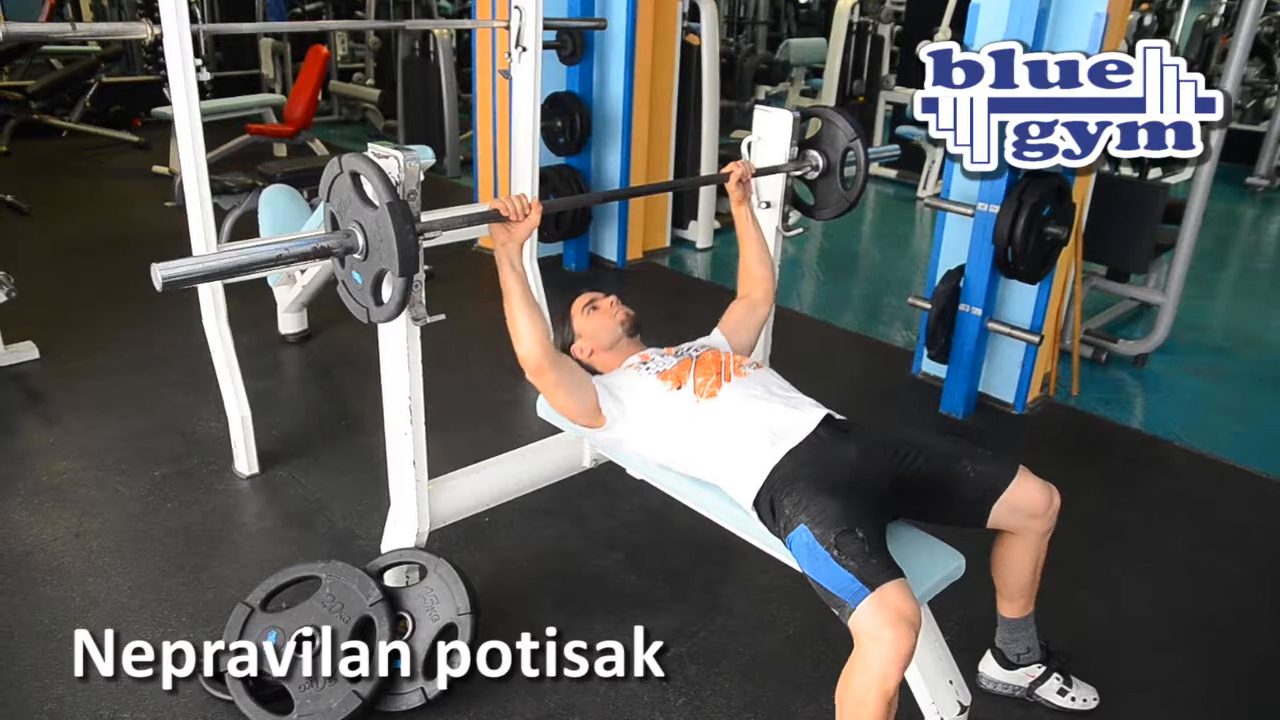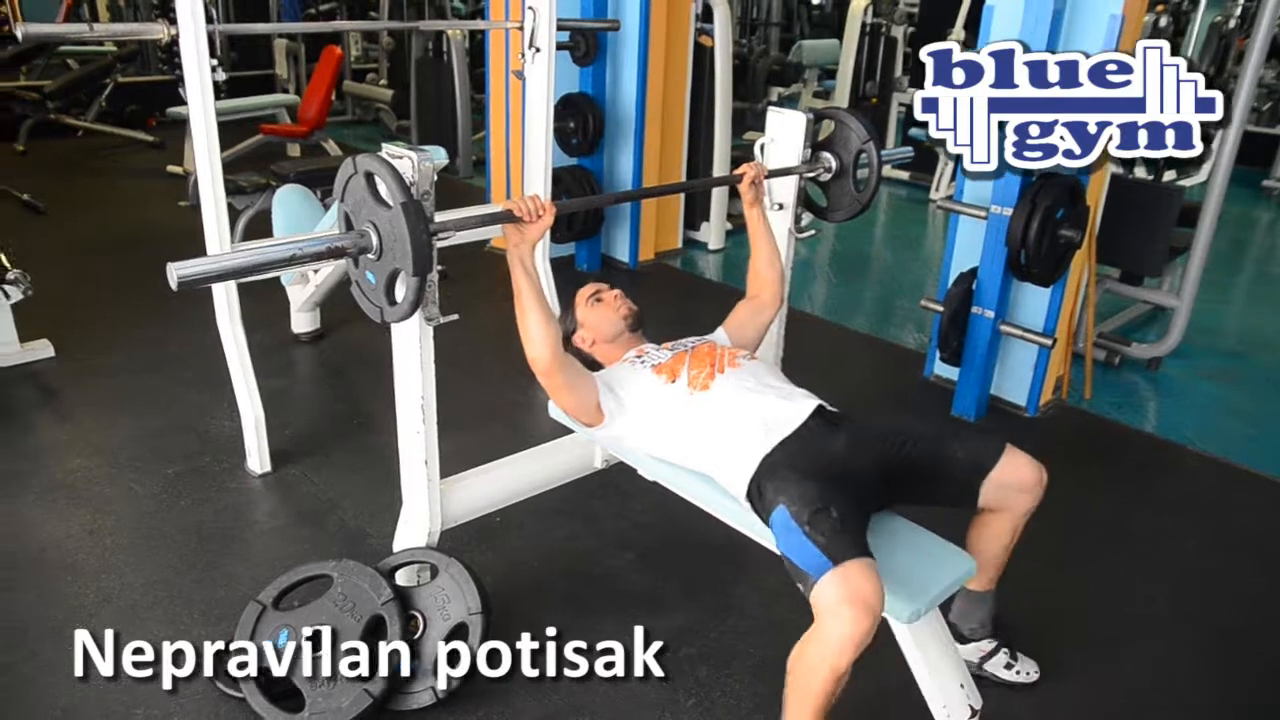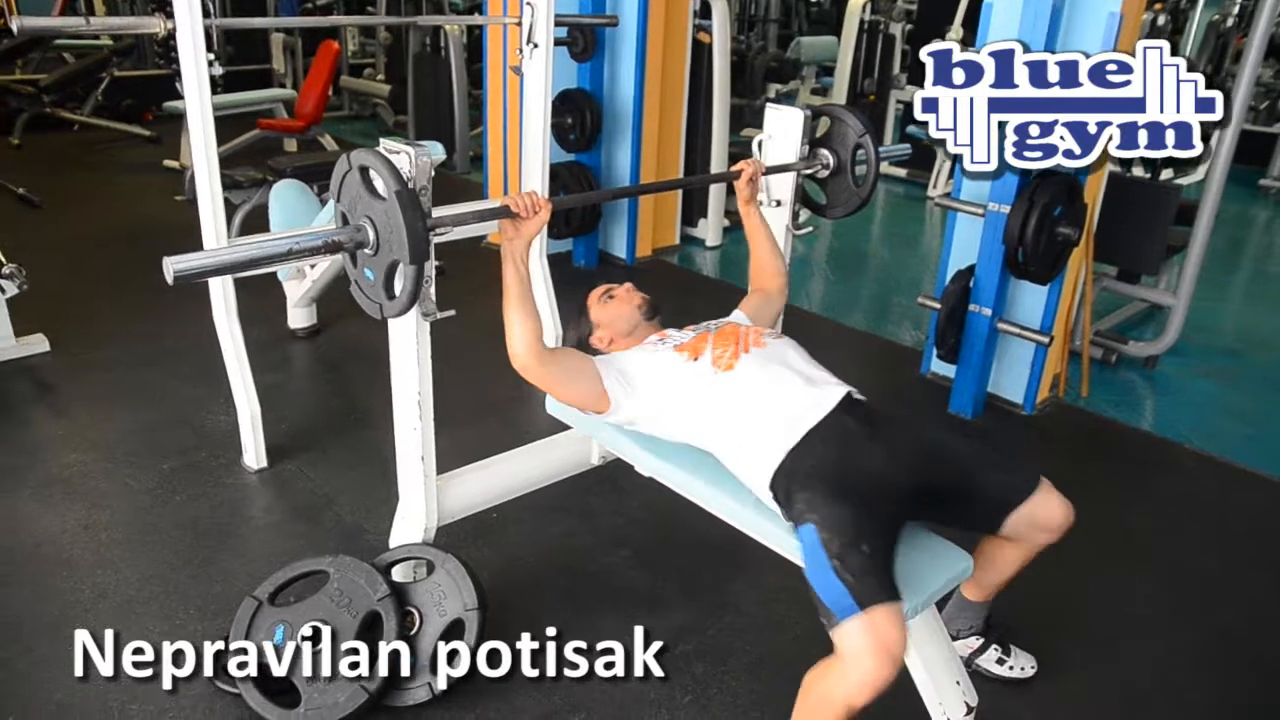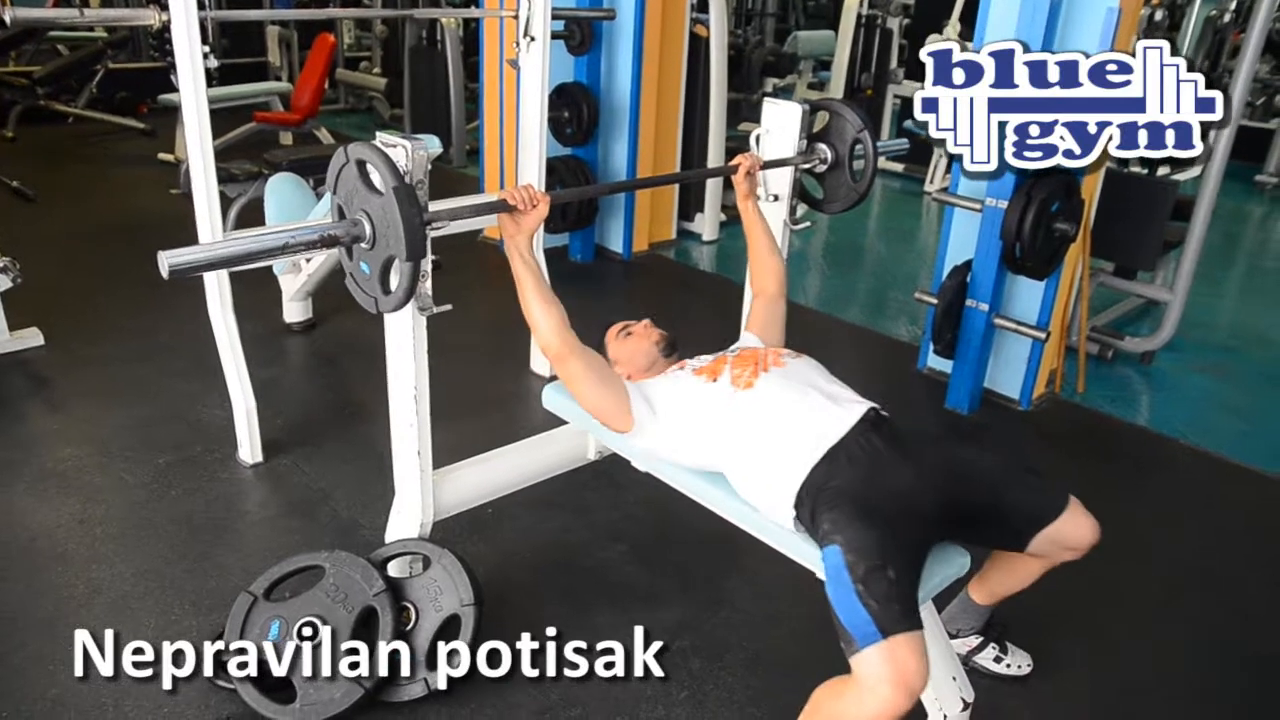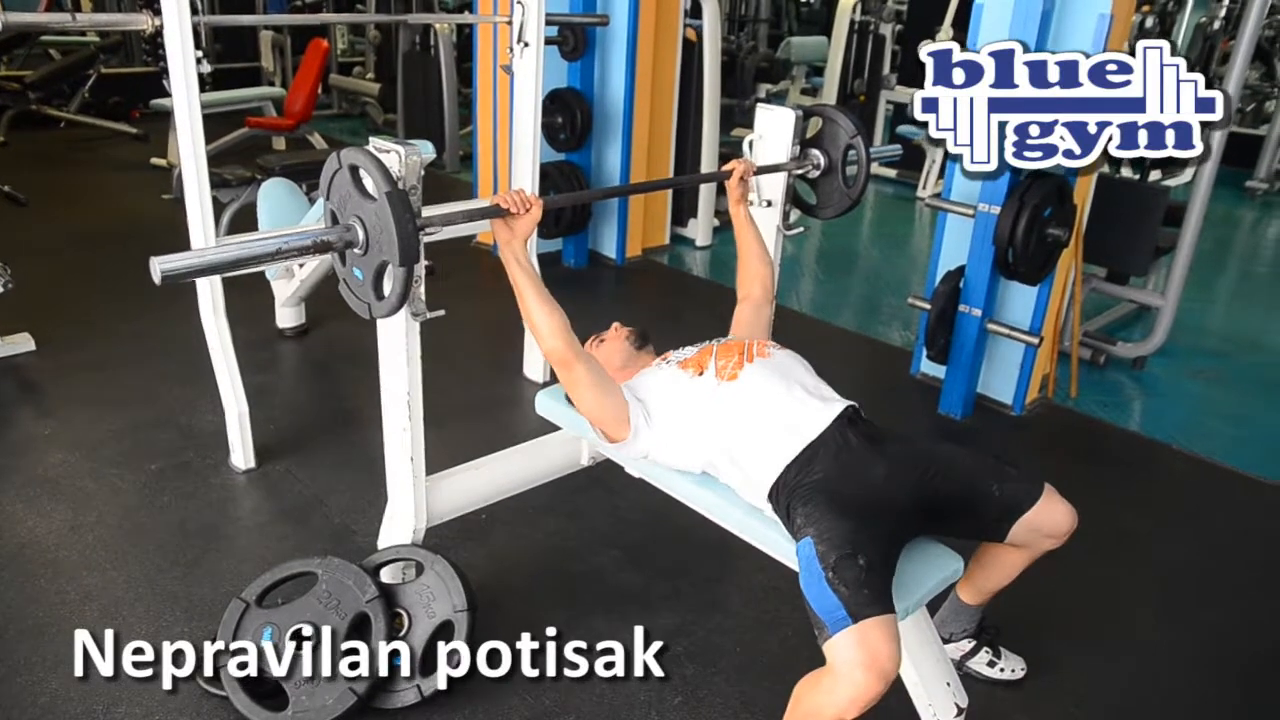
dt=0.4s
person 1, frame 1
left shoulder: (698, 350)
right shoulder: (607, 400)
left elbow: (758, 296)
right elbow: (539, 363)
left wrist: (740, 204)
right wrist: (508, 251)
left hip: (843, 438)
right hip: (791, 481)
left knee: (1037, 502)
right knee: (891, 628)
left ankle: (1015, 658)
person 1, frame 2
left shoulder: (704, 345)
right shoulder: (608, 395)
left elbow: (767, 295)
right elbow: (546, 362)
left wrist: (753, 205)
right wrist: (520, 250)
left hip: (837, 429)
right hip: (780, 467)
left knee: (1023, 478)
right knee: (854, 610)
left ankle: (969, 630)
person 1, frame 3
left shoulder: (720, 329)
right shoulder: (622, 375)
left elbow: (773, 285)
right elbow: (530, 357)
left wrist: (747, 202)
right wrist: (516, 246)
left hip: (866, 425)
right hip: (807, 465)
left knee: (1048, 514)
right knee: (873, 658)
left ankle: (960, 627)
person 1, frame 4
left shoulder: (738, 357)
right shoulder: (644, 405)
left elbow: (770, 289)
right elbow: (561, 347)
left wrist: (746, 200)
right wrist: (519, 242)
left hip: (890, 446)
right hip: (834, 485)
left knee: (1076, 533)
left ankle: (961, 625)
person 1, frame 5
left shoulder: (715, 357)
right shoulder: (632, 409)
left elbow: (757, 292)
right elbow: (563, 353)
left wrist: (738, 203)
right wrist: (512, 245)
left hip: (868, 442)
right hip: (811, 480)
left knee: (1053, 520)
right knee: (865, 669)
left ankle: (954, 628)
